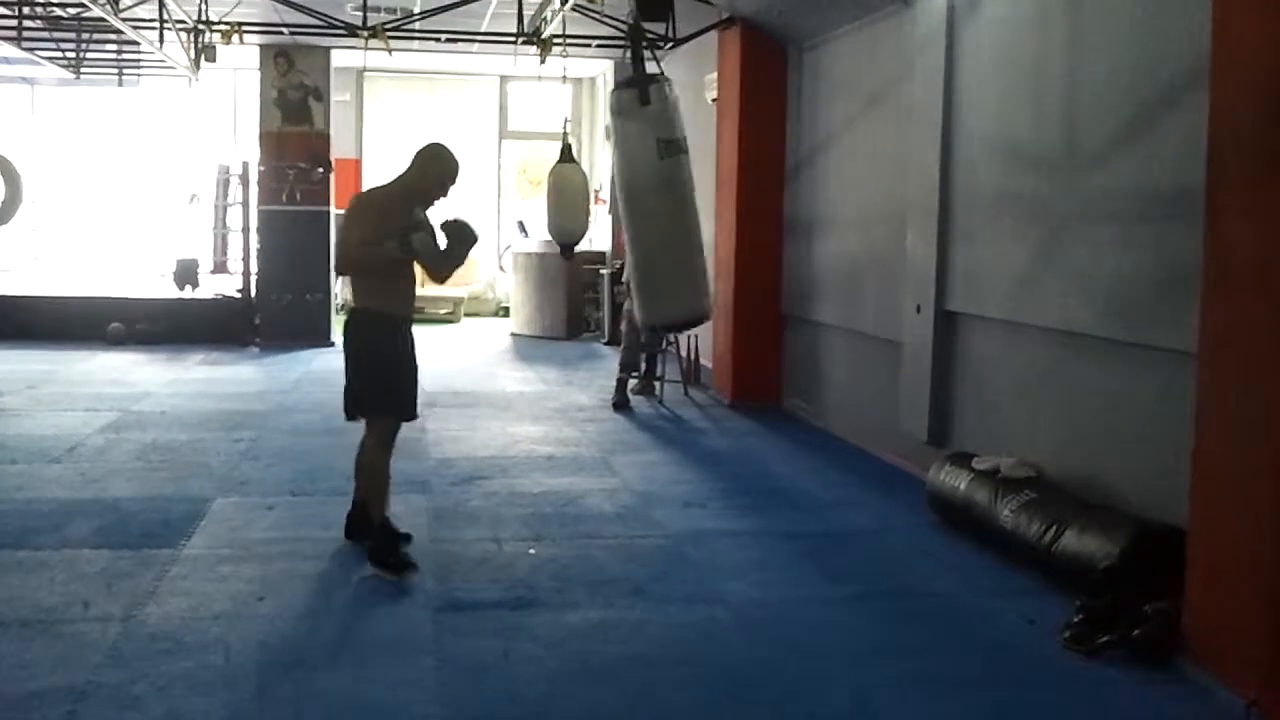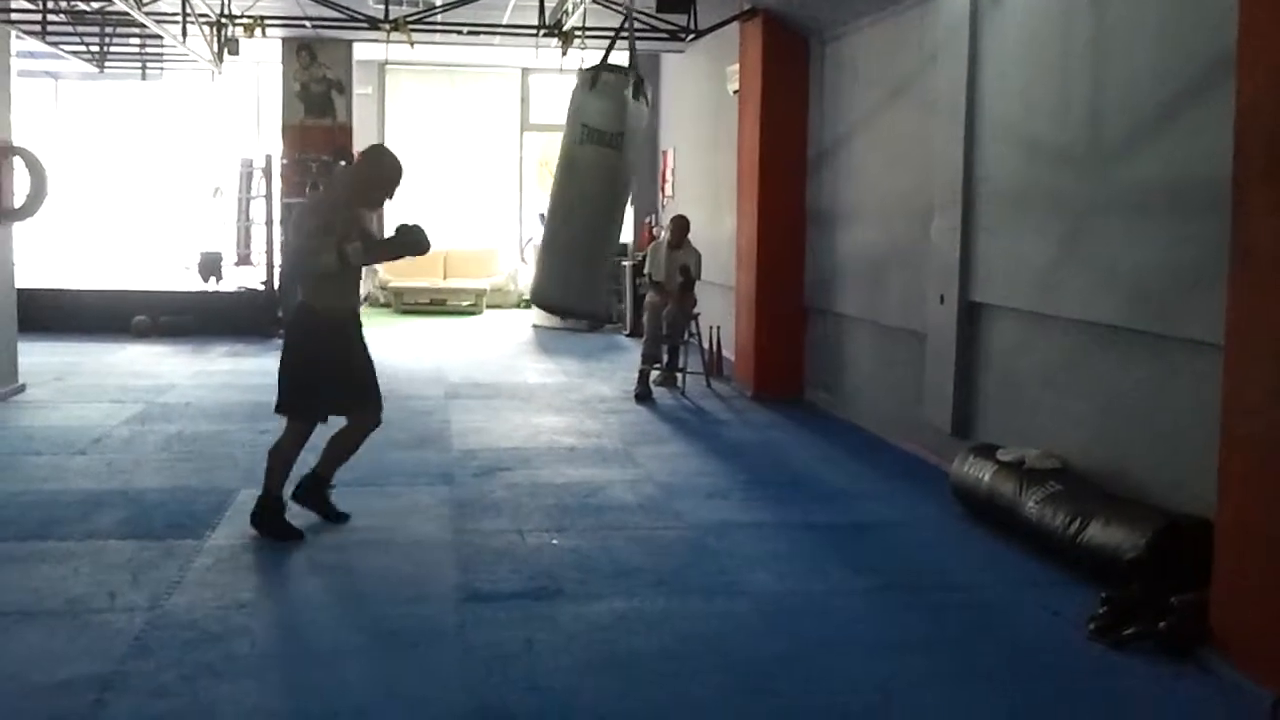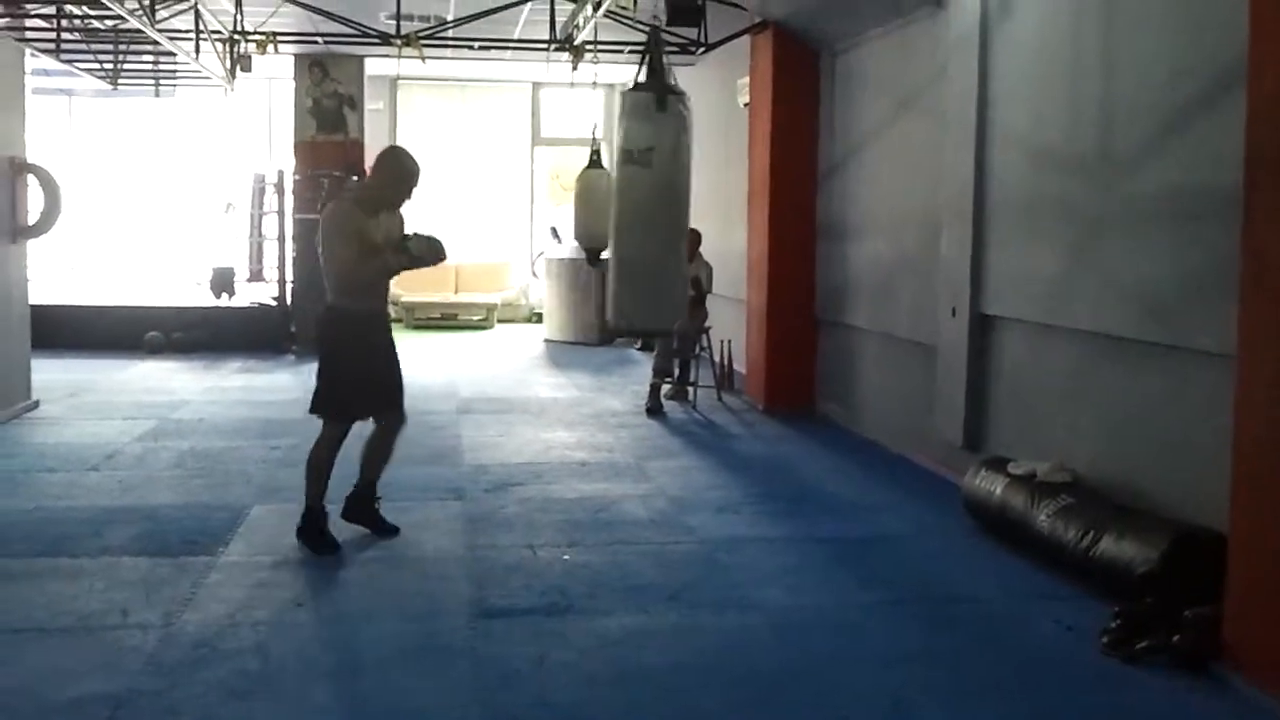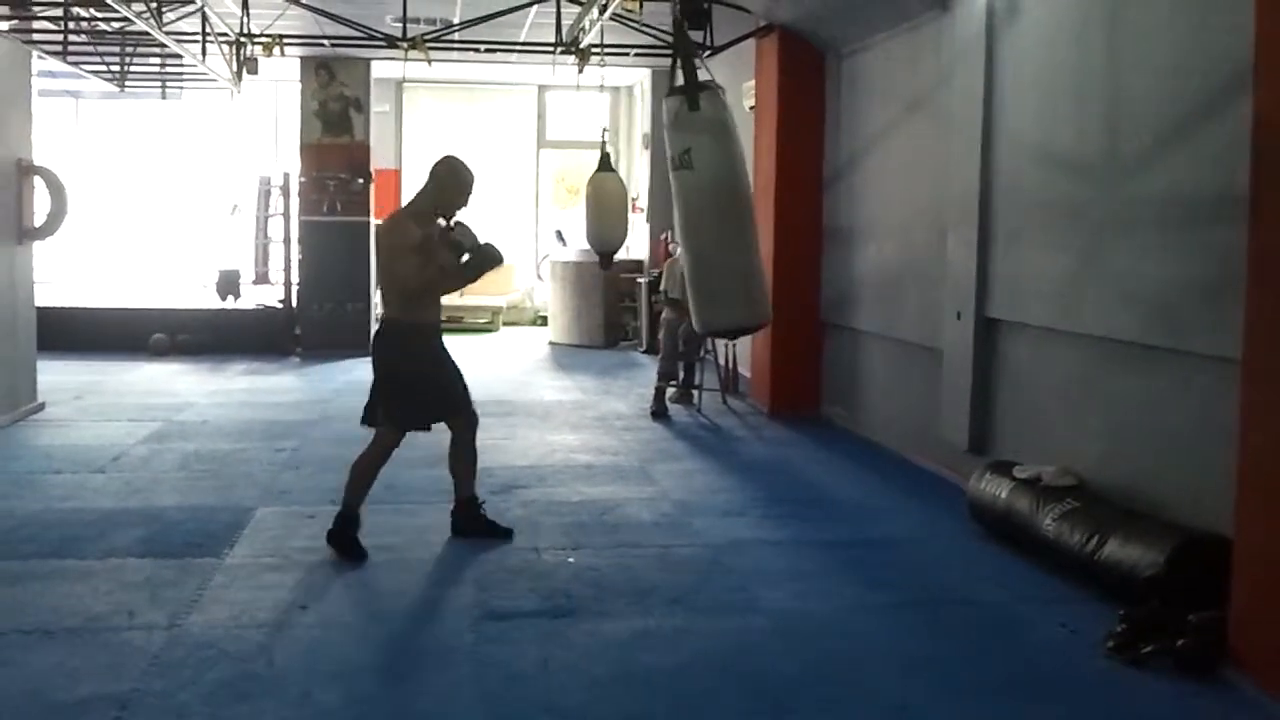
dt=0.7s
person 1, frame 1
left shoulder: (414, 216)
right shoulder: (367, 206)
left elbow: (439, 272)
right elbow: (344, 263)
left wrist: (459, 246)
right wrist: (402, 247)
left hip: (398, 329)
right hip: (370, 329)
left knee: (384, 428)
right knee: (379, 427)
left ankle: (364, 518)
right ankle: (378, 533)
person 1, frame 2
left shoulder: (357, 212)
right shoulder: (318, 210)
left elbow: (368, 253)
right elbow: (297, 264)
left wrist: (402, 243)
right wrist: (352, 254)
left hip: (345, 326)
right hip: (313, 327)
left knee: (367, 416)
right knee: (301, 426)
left ankle: (314, 486)
right ankle: (268, 508)
person 1, frame 3
left shoulder: (391, 218)
right shoulder: (339, 217)
left elbow: (394, 260)
right elbow: (346, 278)
left wrist: (415, 254)
right wrist: (397, 259)
left hip: (376, 329)
right hip: (344, 330)
left knee: (391, 419)
right knee: (336, 428)
left ankle: (362, 501)
right ankle: (311, 520)
person 1, frame 4
left shoulder: (438, 228)
right shoulder: (398, 229)
right elbow: (411, 286)
left wrist: (479, 261)
right wrist: (450, 251)
left hip: (429, 339)
right hip: (401, 340)
left knee: (465, 423)
right knee: (388, 438)
left ankle: (467, 513)
right ankle: (344, 524)
